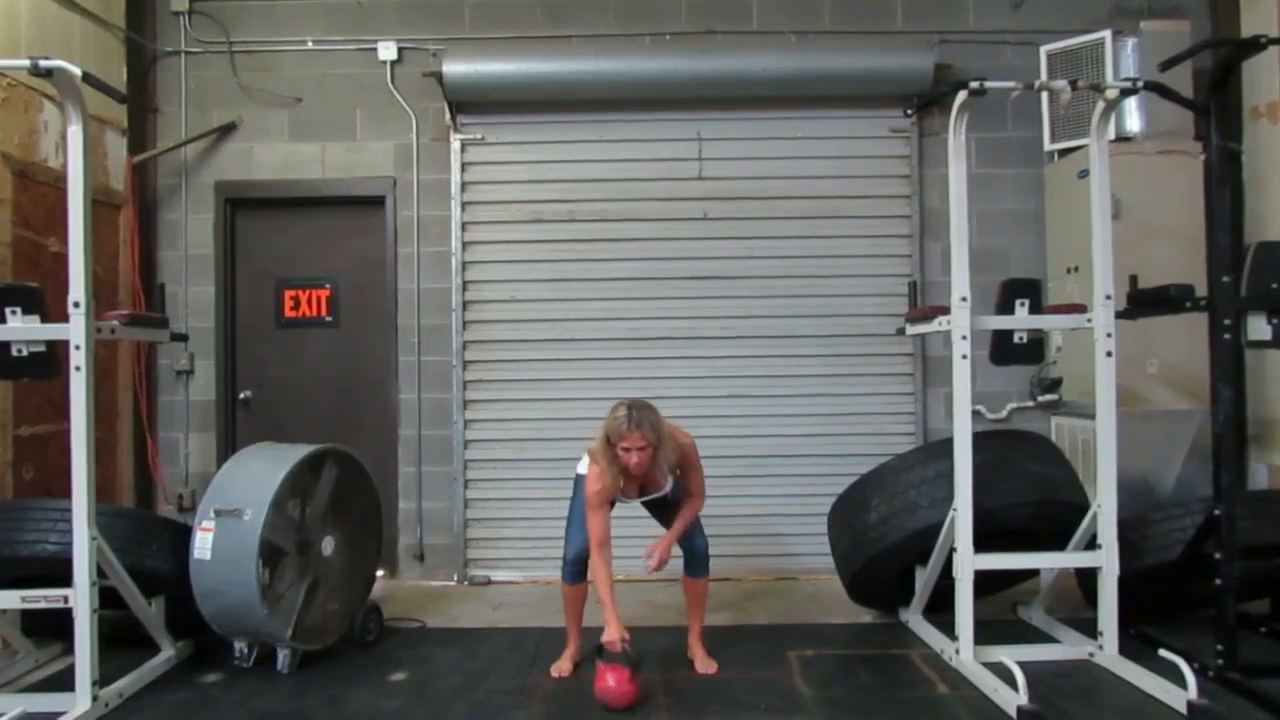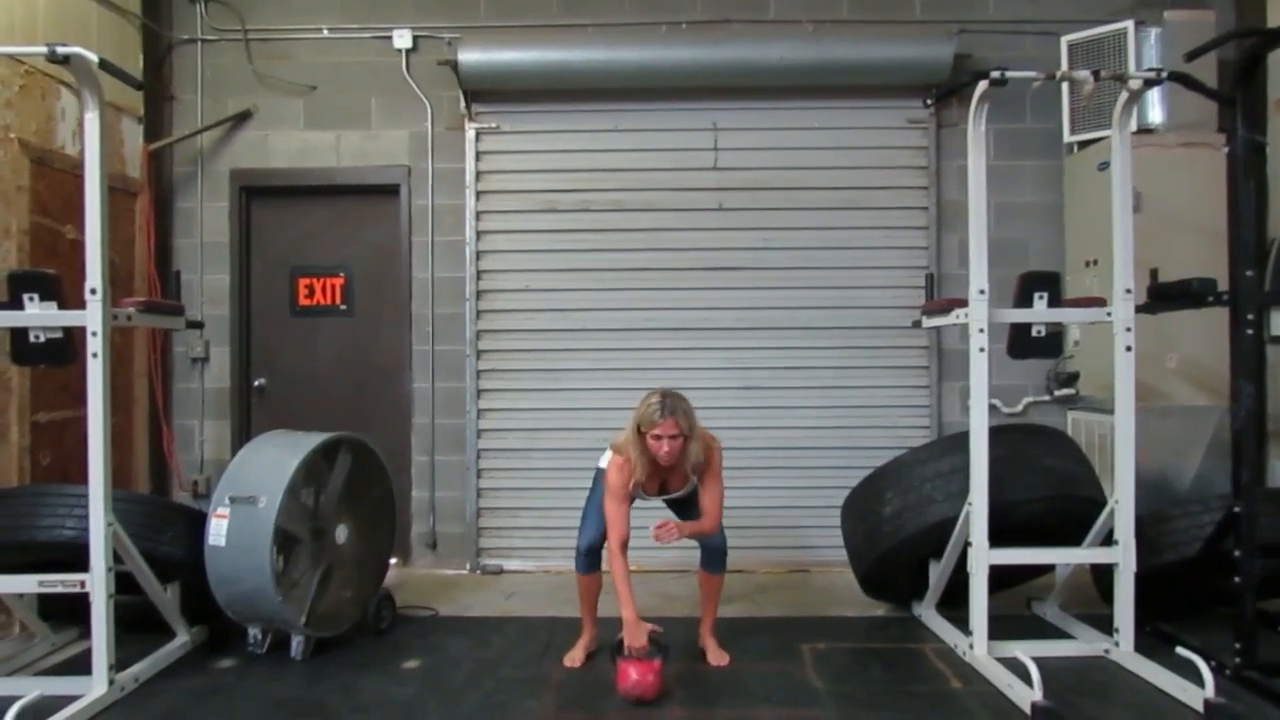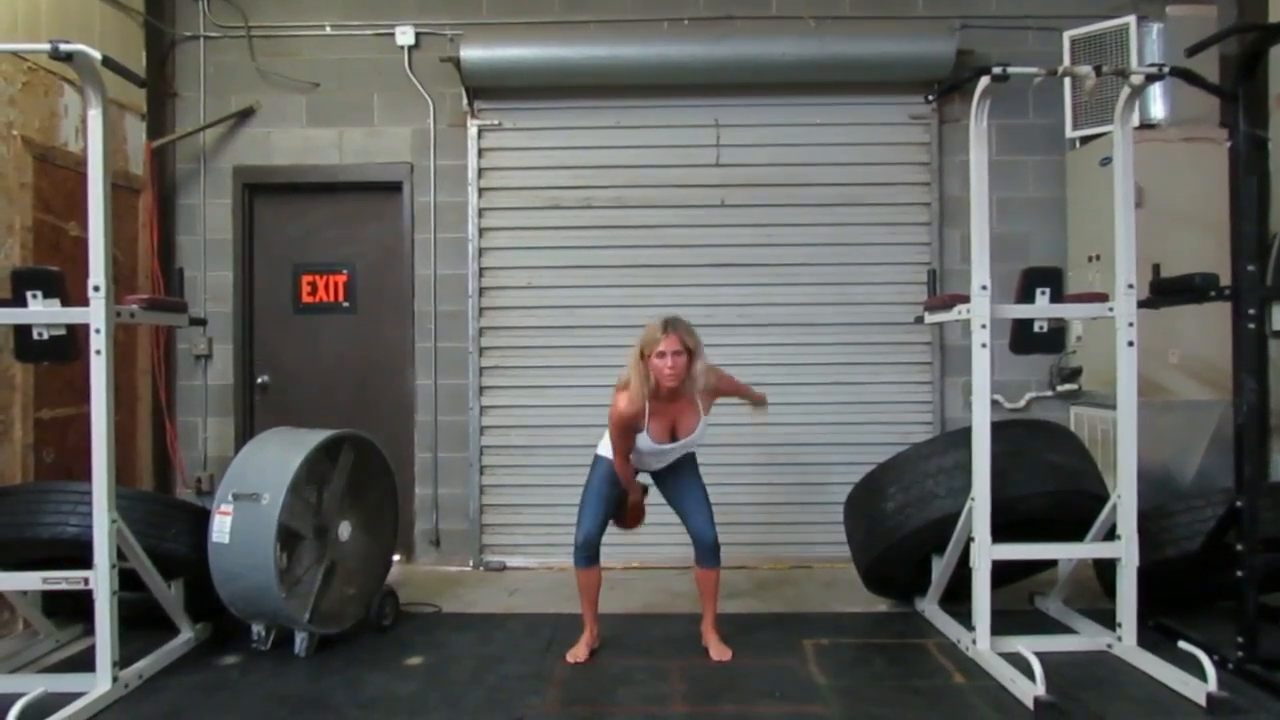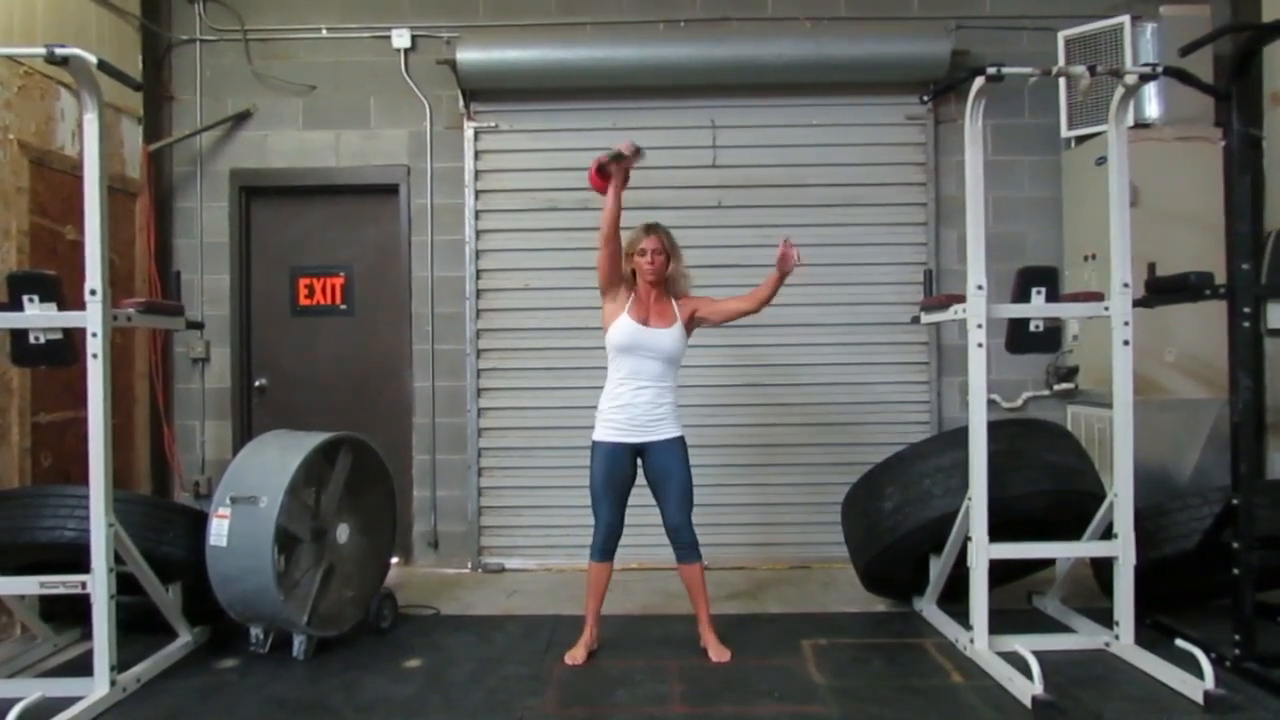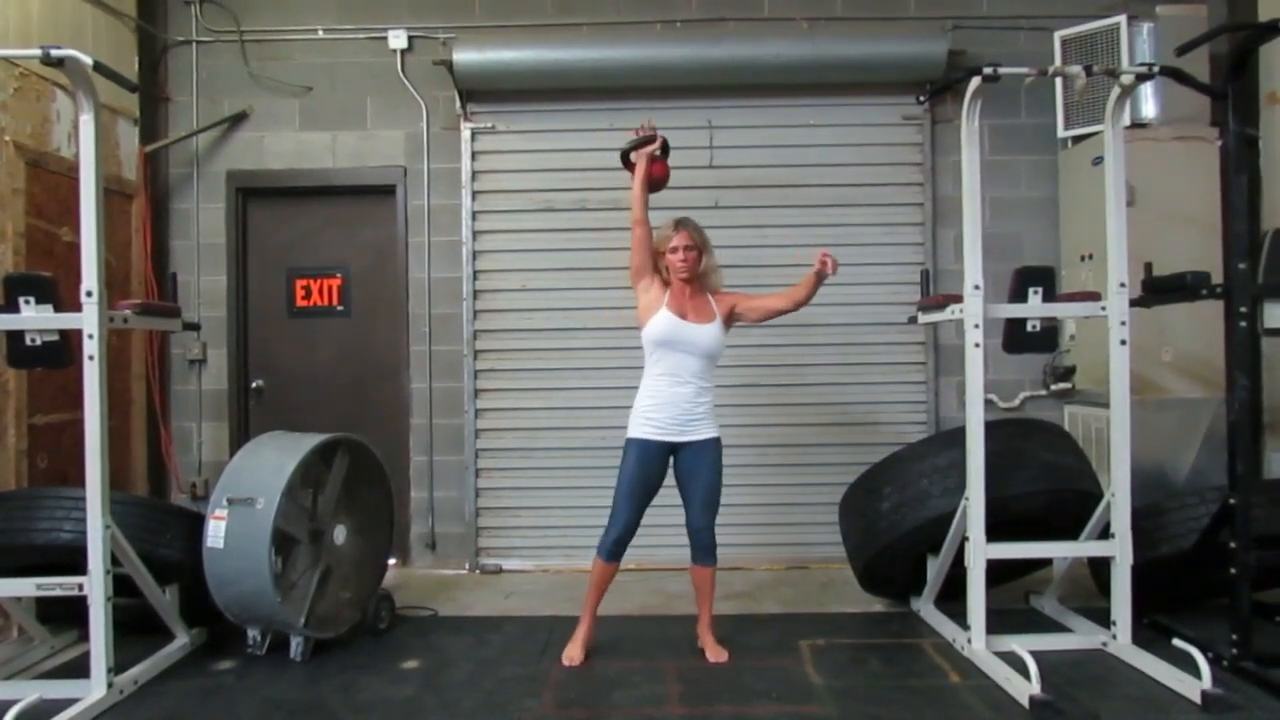
dt=1s
person 1, frame 1
left shoulder: (681, 446)
right shoulder: (599, 471)
left elbow: (695, 496)
right elbow: (598, 550)
left wrist: (669, 540)
right wrist: (611, 621)
left hip: (662, 486)
right hip: (606, 480)
left knee: (698, 548)
right knee: (575, 555)
left ankle: (695, 644)
right ankle: (572, 647)
person 1, frame 2
left shoulder: (707, 450)
right shoulder: (622, 461)
left elbow: (712, 520)
right elbow: (617, 547)
left wrist: (684, 528)
right wrist: (630, 619)
left hip: (682, 486)
right hip: (618, 475)
left knee: (716, 544)
right knee: (588, 545)
left ankle: (707, 634)
right ankle: (588, 635)
person 1, frame 3
left shoulder: (710, 383)
right shoulder: (628, 402)
left elbow: (739, 388)
right elbow: (621, 457)
left wrist: (755, 397)
right wrist: (633, 491)
left hip: (675, 462)
right hip: (618, 459)
left knee: (706, 538)
right knee: (586, 539)
left ankle: (709, 630)
right ankle: (589, 632)
person 1, frame 4
left shoulder: (686, 309)
right shoulder: (616, 295)
left elbow: (748, 304)
right elbow: (608, 239)
left wrist: (779, 274)
right wrist: (616, 185)
left hip: (664, 435)
right hip: (613, 434)
left knee: (681, 529)
right knee: (606, 533)
left ankle: (707, 630)
right ankle: (588, 633)
person 1, frame 5
left shoulder: (723, 305)
right shoulder: (650, 292)
left elbow: (786, 302)
right elbow: (638, 223)
left wrist: (817, 276)
right wrist: (643, 163)
left hip: (700, 436)
right hip: (649, 433)
left knee: (702, 533)
right knee: (619, 530)
left ankle: (705, 631)
right ankle: (584, 629)
